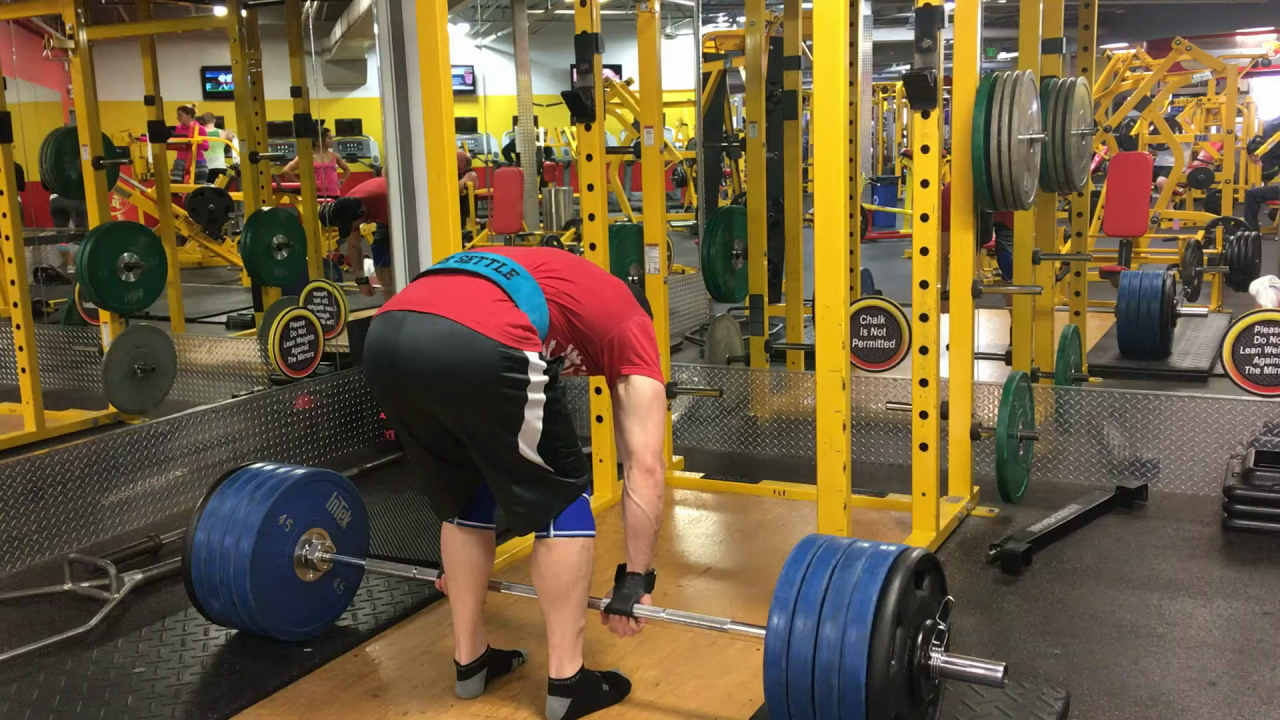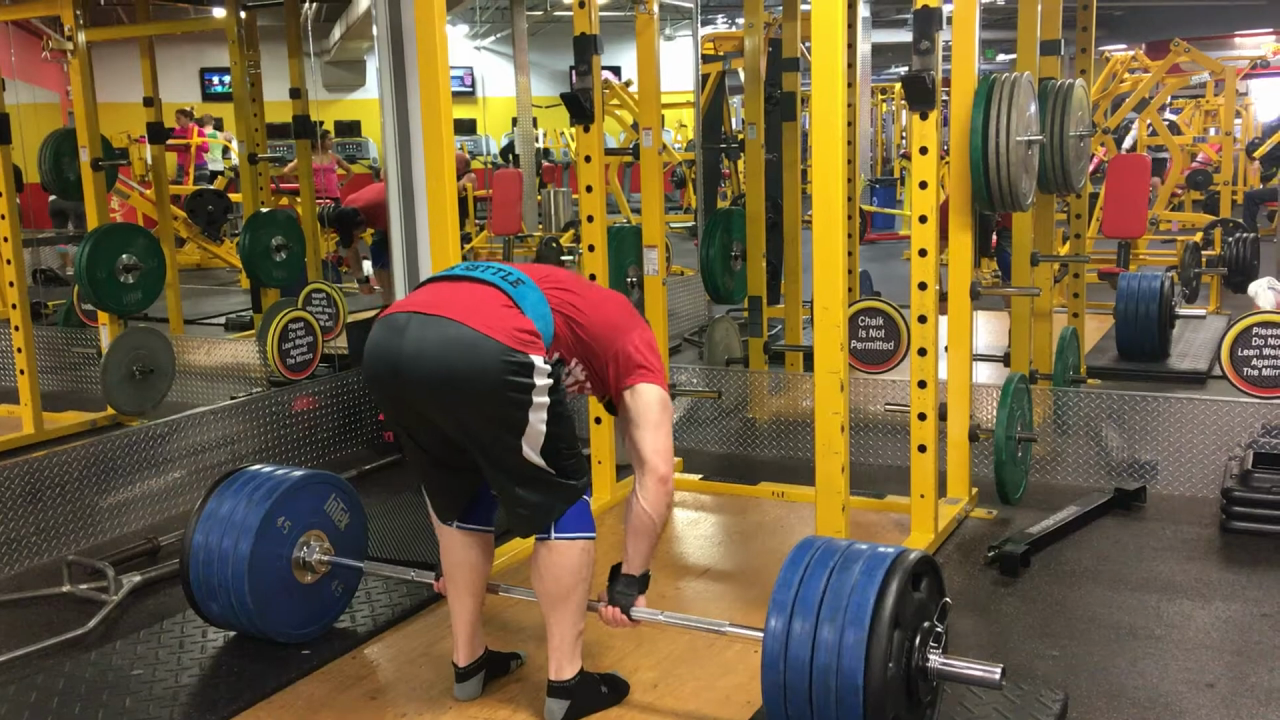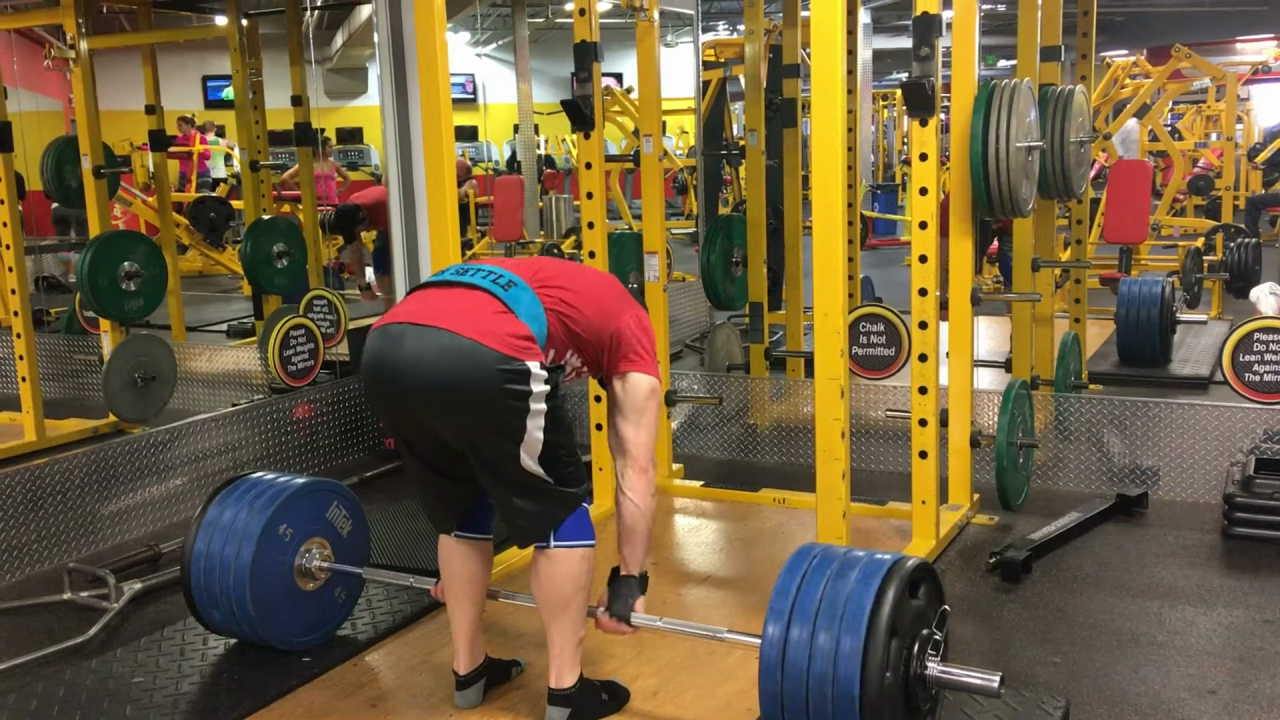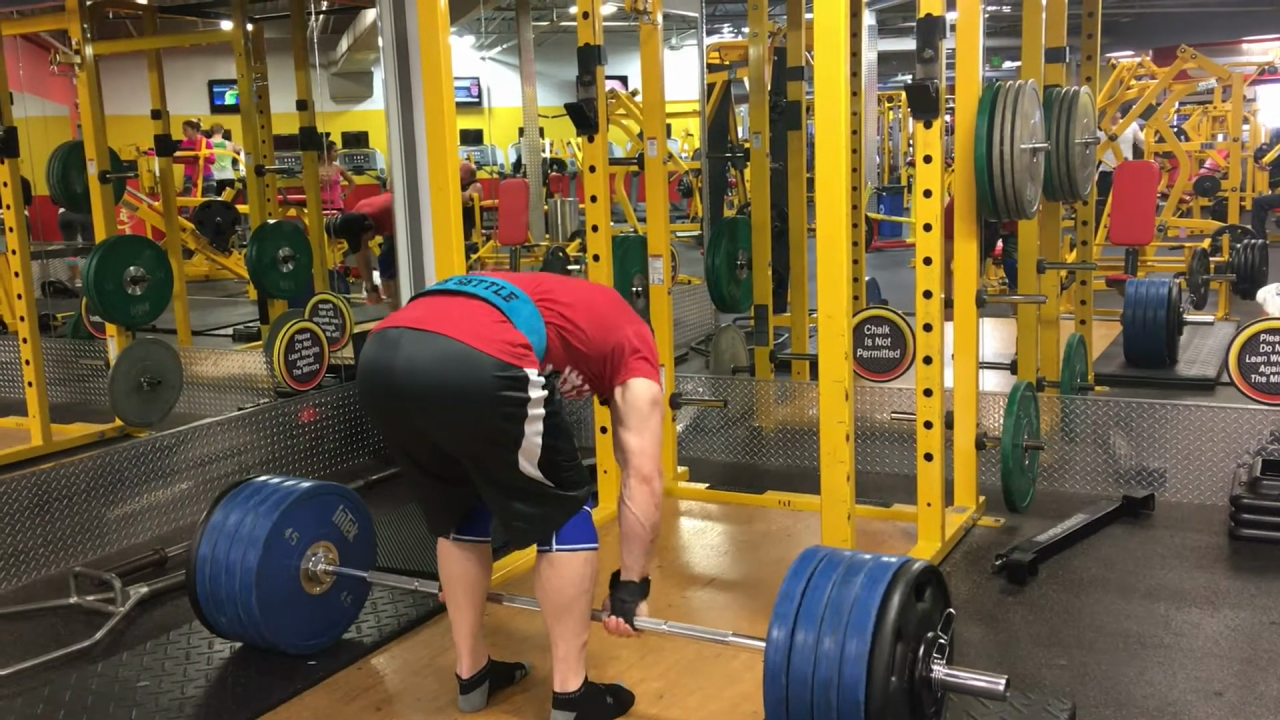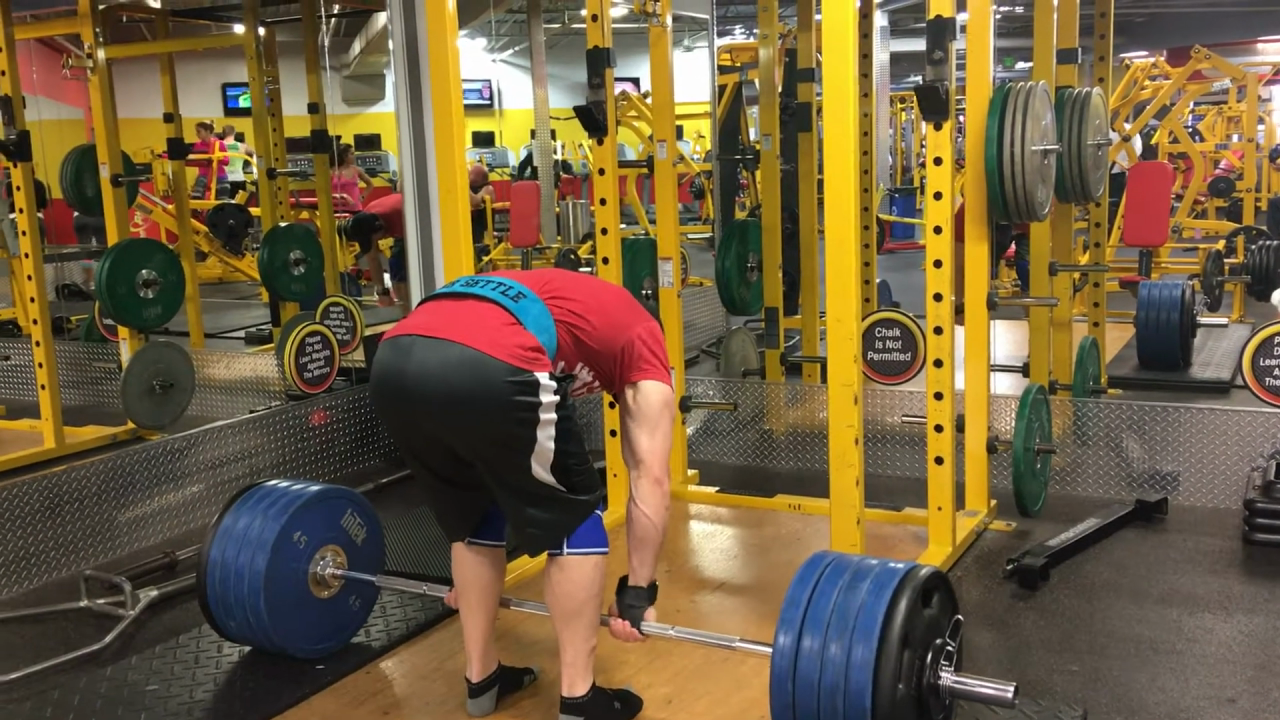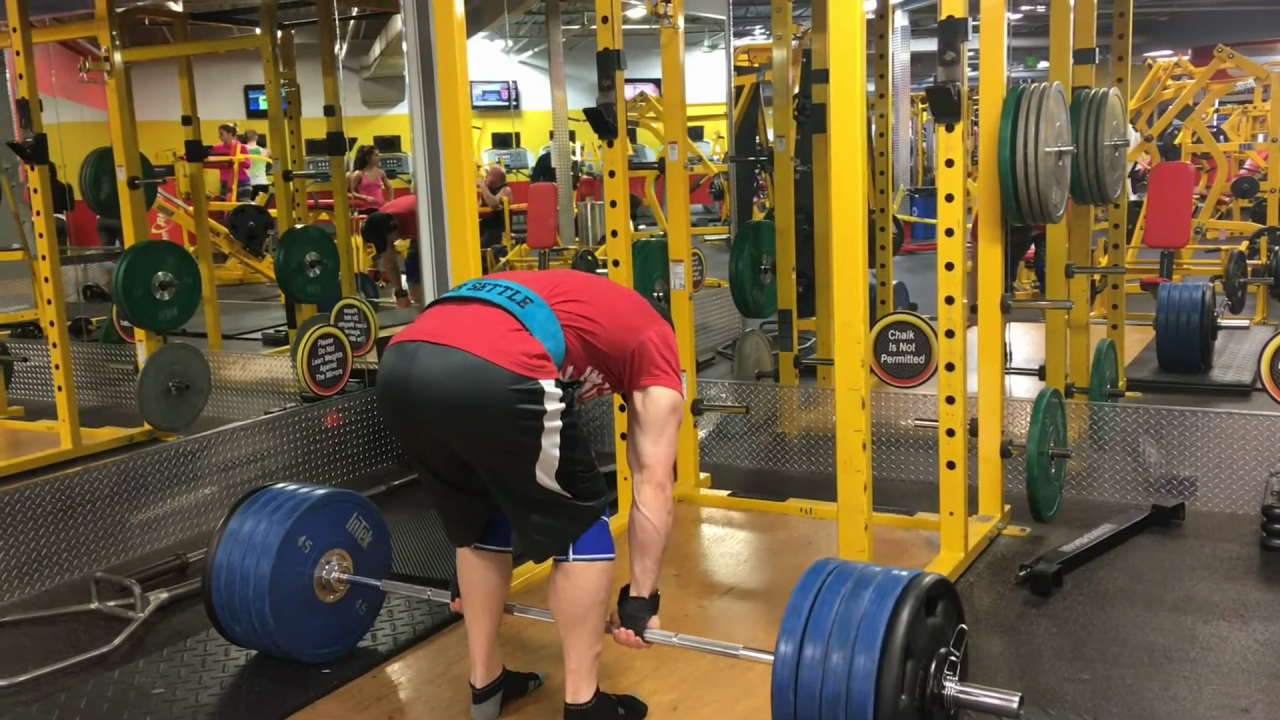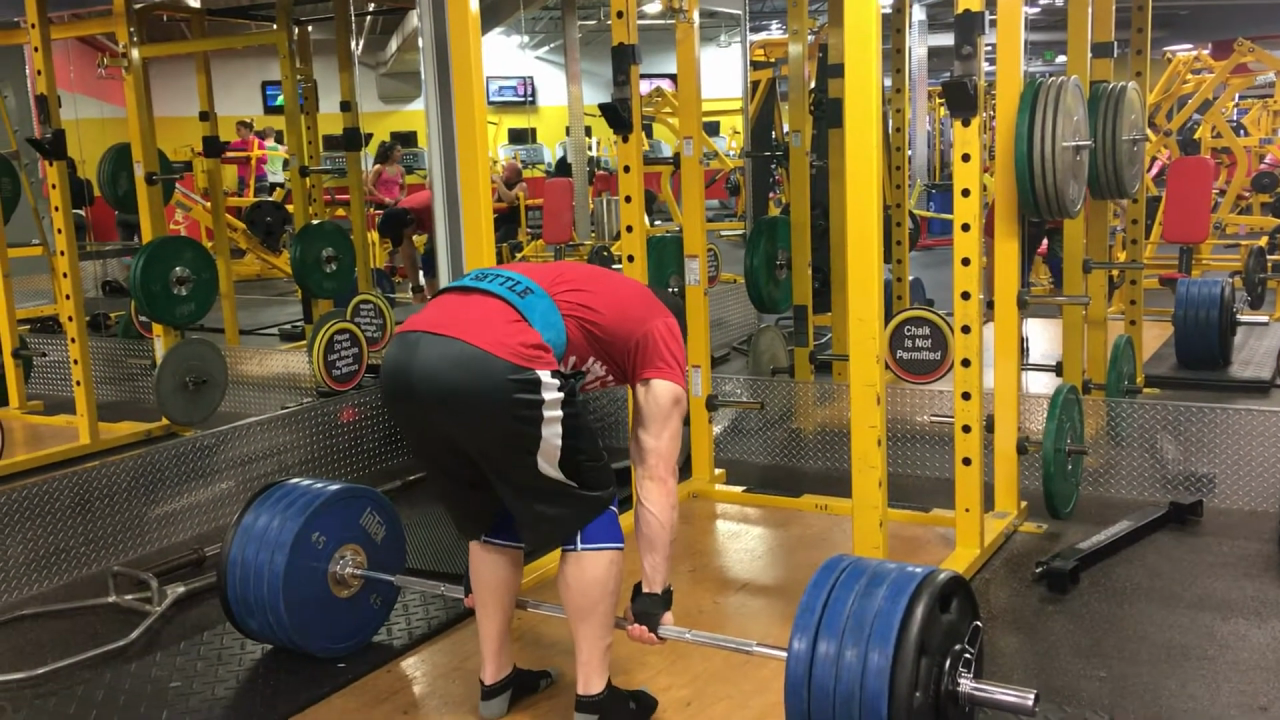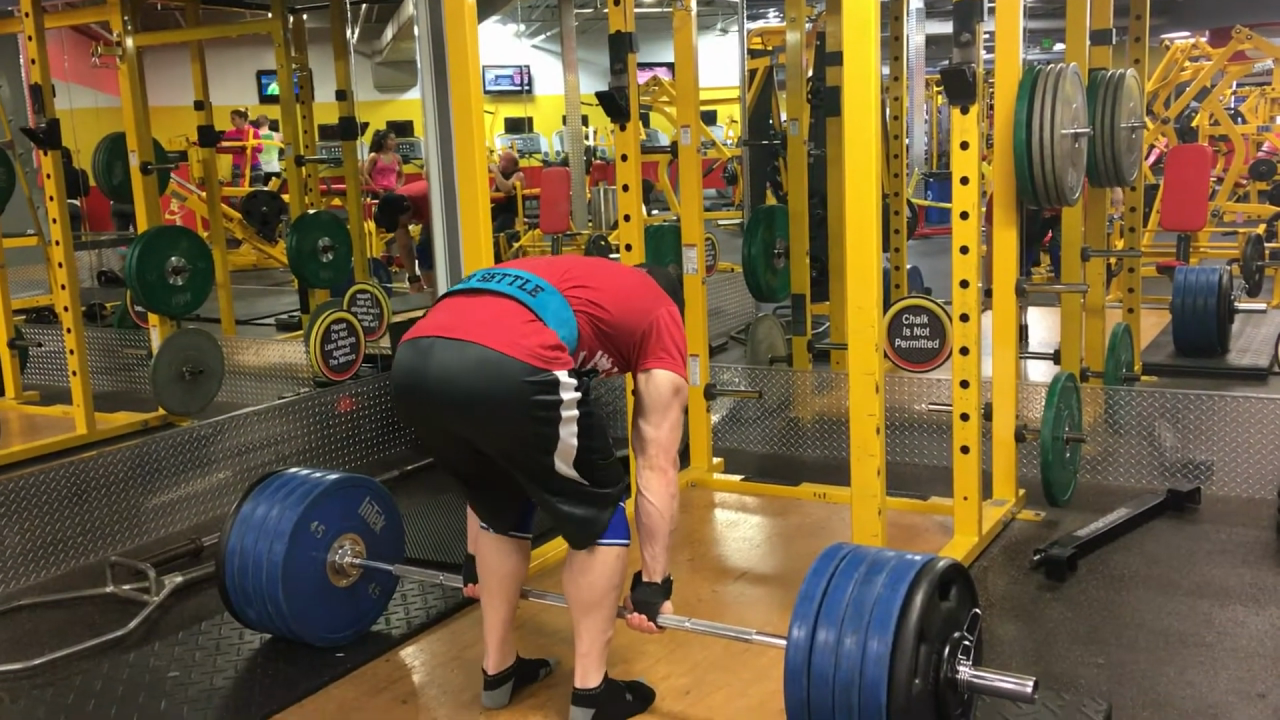
dt=0.5s
person 1, frame 1
right shoulder: (629, 324)
left elbow: (490, 450)
right elbow: (644, 466)
right wrist: (635, 580)
left hip: (386, 335)
right hip: (478, 345)
left knee: (464, 499)
right knee: (561, 501)
left ankle: (471, 660)
right ankle: (568, 681)
person 1, frame 2
right shoulder: (630, 339)
right elbow: (656, 472)
left wrist: (454, 560)
right wrist: (630, 580)
left hip: (387, 341)
right hip: (481, 350)
left knee: (464, 502)
right knee: (562, 504)
left ankle: (468, 662)
person 1, frame 3
right shoulder: (627, 324)
left elbow: (492, 459)
right elbow: (636, 467)
right wrist: (628, 583)
left hip: (384, 348)
right hip: (477, 357)
left knee: (460, 508)
right knee: (561, 511)
left ankle: (468, 670)
person 1, frame 4
right shoulder: (631, 345)
left elbow: (499, 469)
right elbow: (642, 476)
right wrist: (631, 587)
left hip: (381, 355)
right hip: (474, 365)
left knee: (460, 512)
right knee: (564, 516)
left ankle: (471, 673)
person 1, frame 5
right shoulder: (641, 339)
left elbow: (504, 468)
right elbow: (650, 478)
right wrist: (637, 593)
left hip: (394, 360)
right hip: (487, 368)
left knee: (475, 514)
right knee: (574, 518)
left ankle: (482, 678)
person 1, frame 6
right shoulder: (653, 340)
left elbow: (500, 470)
right elbow: (652, 482)
right wrist: (641, 600)
left hip: (401, 365)
right hip: (492, 376)
left knee: (480, 516)
right knee: (579, 524)
left ankle: (486, 684)
person 1, frame 7
right shoulder: (659, 331)
left elbow: (511, 464)
right elbow: (657, 476)
left wrist: (477, 573)
right wrist: (653, 594)
left hip: (406, 354)
right hip: (495, 366)
left knee: (493, 512)
right knee: (588, 513)
left ankle: (495, 680)
person 1, frame 8
right shoulder: (661, 315)
left elbow: (494, 457)
right elbow: (656, 464)
left wrist: (476, 561)
right wrist: (653, 583)
left hip: (414, 361)
right hip: (507, 368)
left knee: (502, 504)
right knee: (598, 509)
left ankle: (498, 670)
